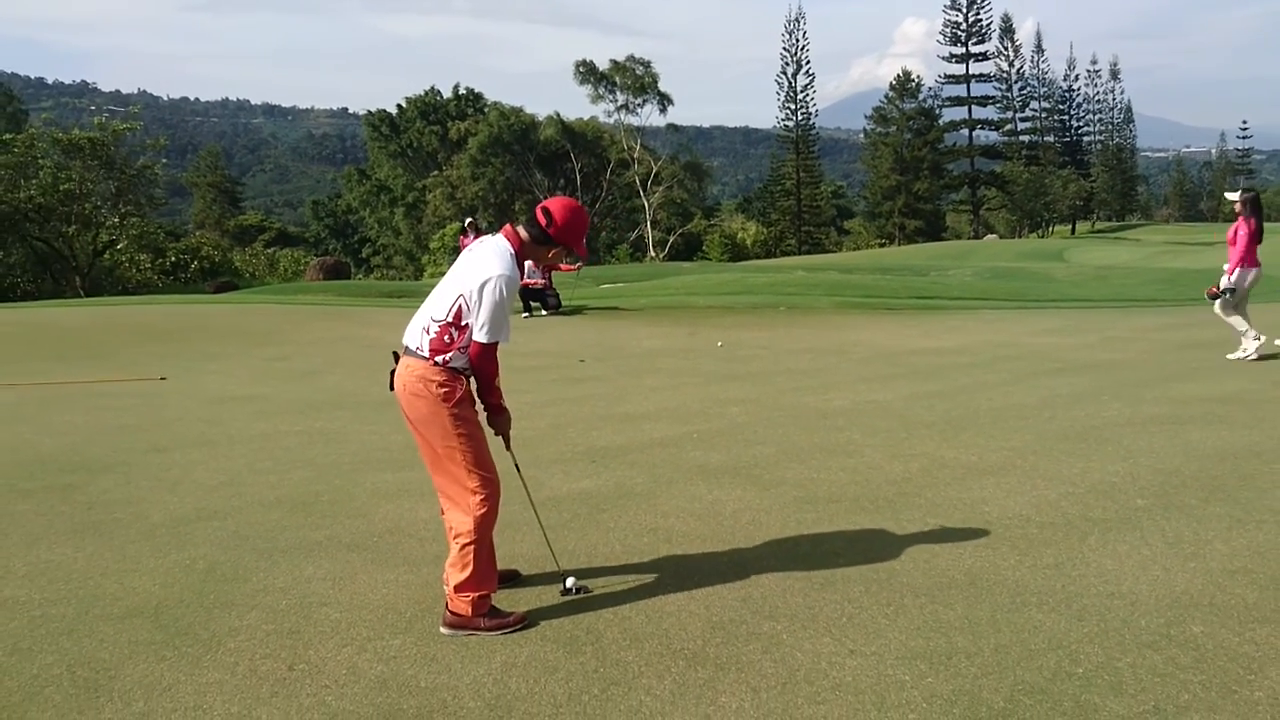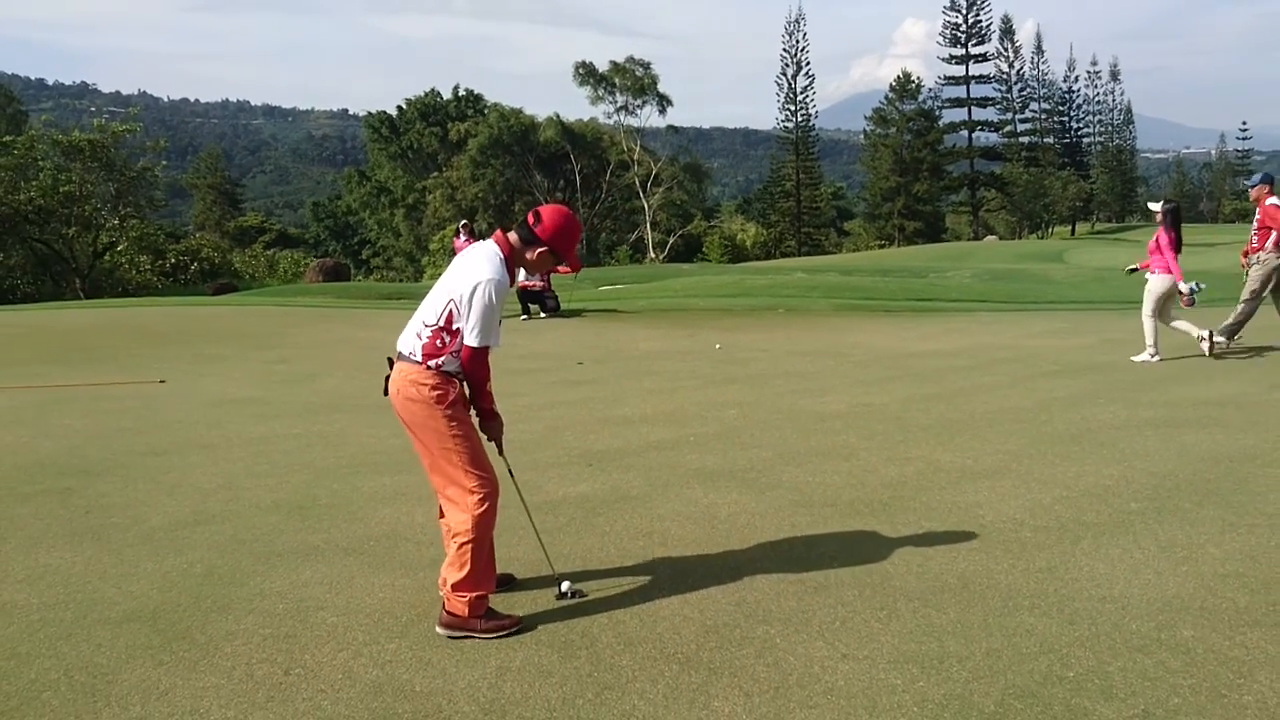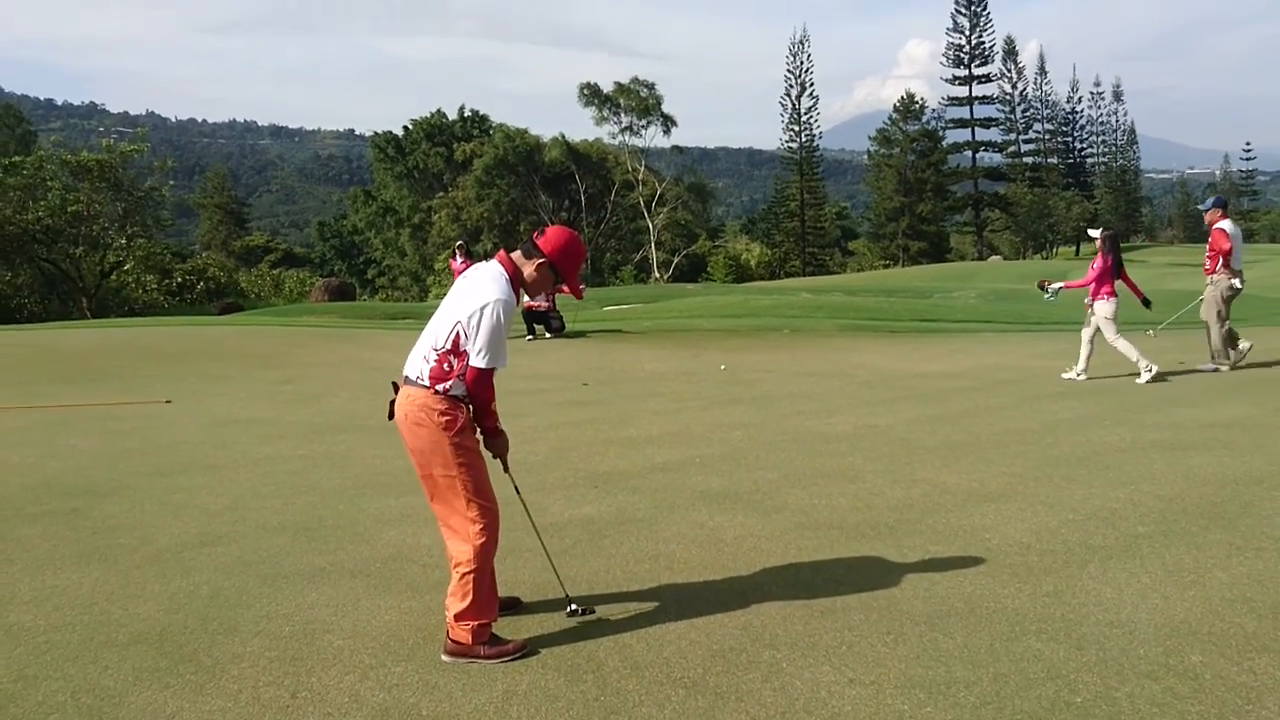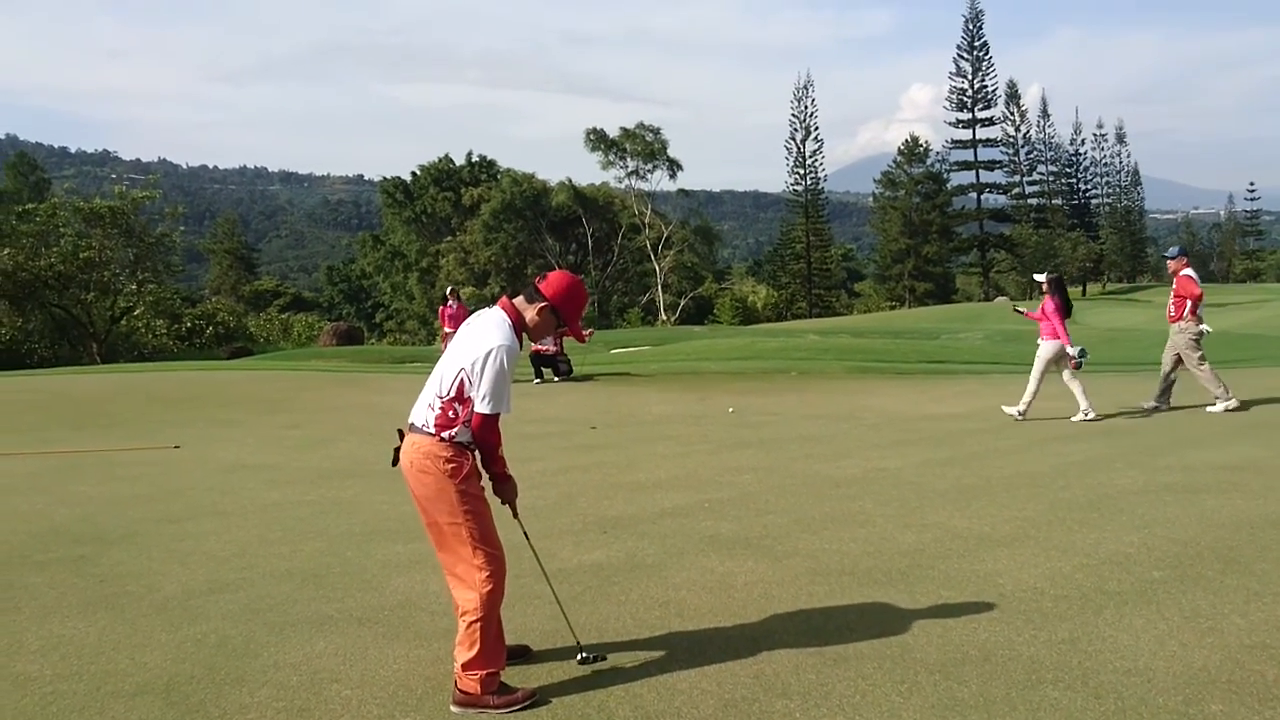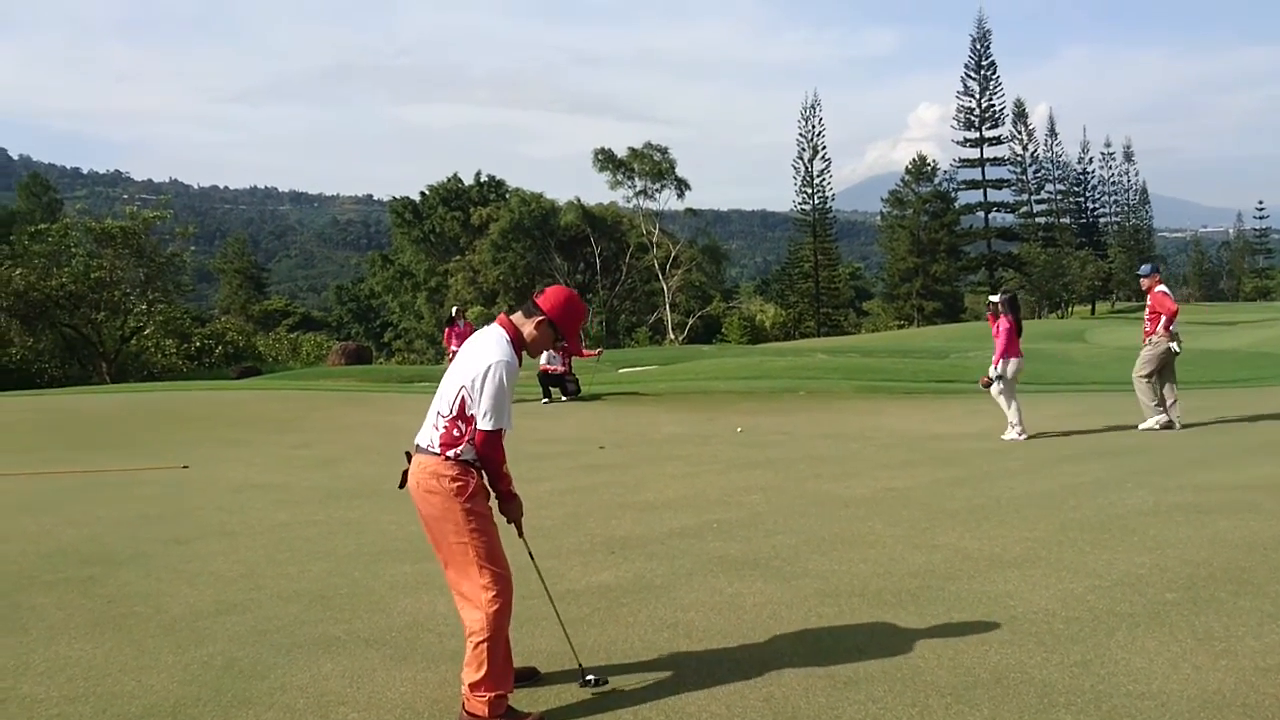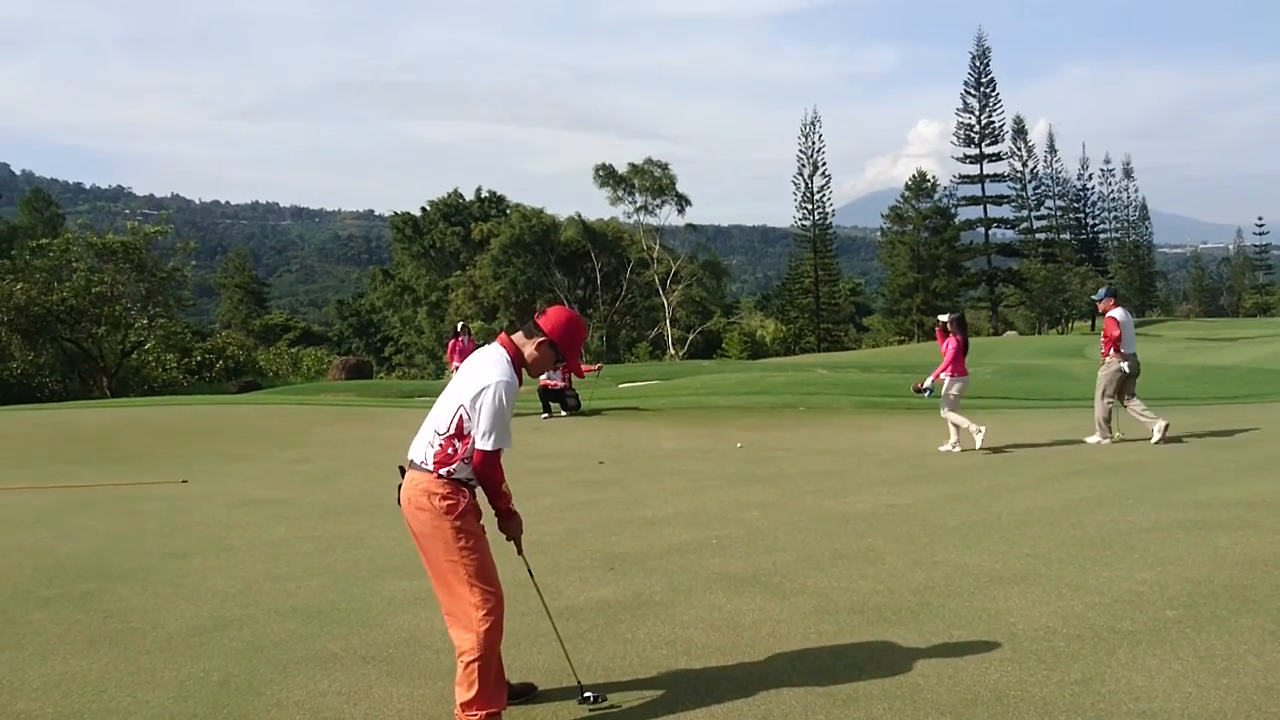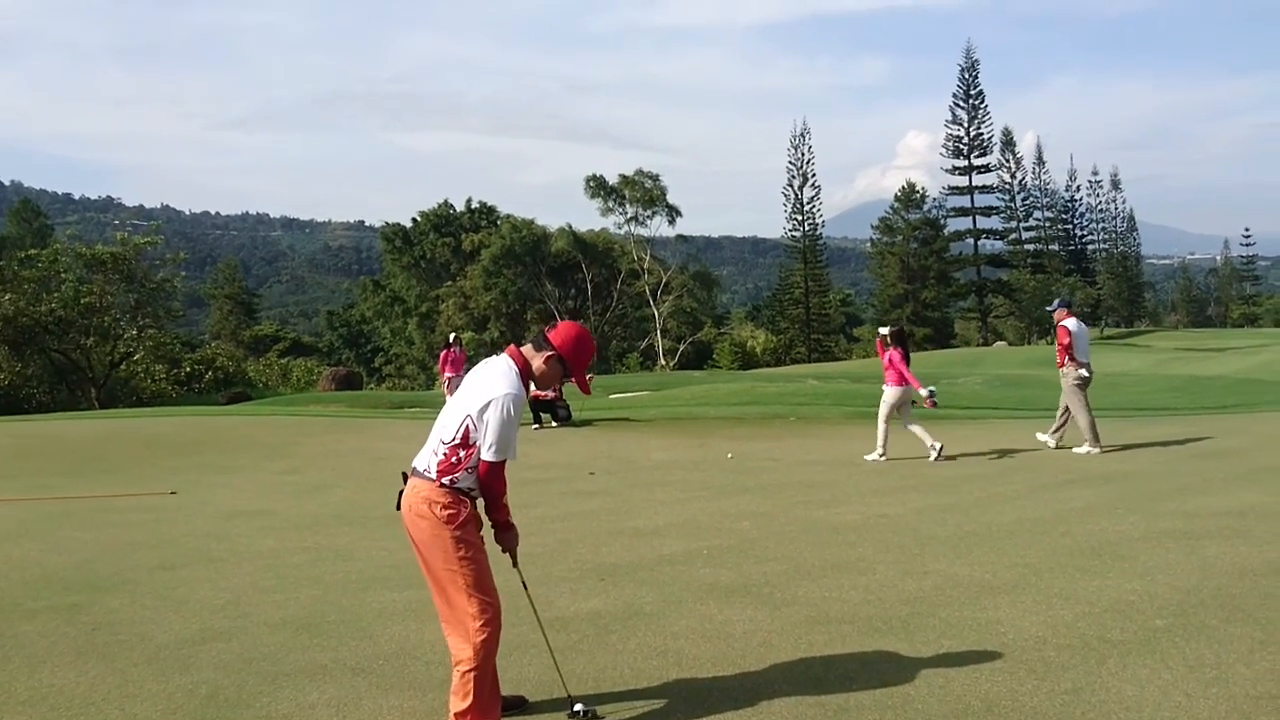
dt=0.4s
person 1, frame 1
left shoulder: (489, 243)
right shoulder: (502, 274)
right elbow: (482, 352)
left wrist: (489, 404)
right wrist: (496, 408)
left hip: (418, 368)
right hip: (434, 380)
left knee: (461, 484)
right knee: (477, 490)
left ankle: (467, 568)
right ankle: (466, 607)
person 1, frame 2
left shoulder: (483, 251)
right shoulder: (492, 278)
right elbow: (473, 357)
left wrist: (481, 409)
right wrist: (488, 413)
left hip: (418, 375)
right hip: (428, 385)
left knee: (459, 485)
right knee: (476, 490)
left ankle: (466, 571)
right ankle: (463, 608)
person 1, frame 3
left shoulder: (484, 271)
right shoulder: (498, 298)
right elbow: (478, 377)
left wrist: (485, 427)
right wrist: (492, 430)
left hip: (421, 398)
right hip: (435, 409)
left knee: (464, 513)
right knee: (476, 519)
left ankle: (476, 596)
right ankle: (467, 634)
person 1, frame 4
left shoulder: (487, 317)
right shoulder: (502, 343)
right elbow: (484, 424)
left wrist: (494, 471)
right wrist: (501, 475)
left hip: (429, 446)
right hip: (441, 456)
left knee: (472, 561)
right knee: (483, 567)
left ankle: (485, 646)
right ankle: (475, 684)
person 1, frame 5
left shoulder: (488, 337)
right shoulder: (501, 359)
right elbow: (487, 441)
left wrist: (500, 489)
right wrist: (506, 493)
left hip: (437, 468)
right hip: (447, 477)
left knee: (482, 580)
right knee: (489, 587)
left ankle: (494, 668)
person 1, frame 6
left shoulder: (489, 356)
right shoulder: (501, 380)
right elbow: (485, 460)
left wrist: (501, 505)
right wrist: (505, 511)
left hip: (433, 486)
right hip: (439, 494)
left knee: (475, 598)
right knee: (480, 606)
left ankle: (490, 685)
person 1, frame 7
left shoulder: (495, 366)
right shoulder: (508, 393)
right elbow: (489, 471)
left wrist: (498, 520)
right wrist: (503, 525)
left hip: (431, 494)
right hip: (439, 504)
left knee: (470, 608)
right knee: (477, 615)
